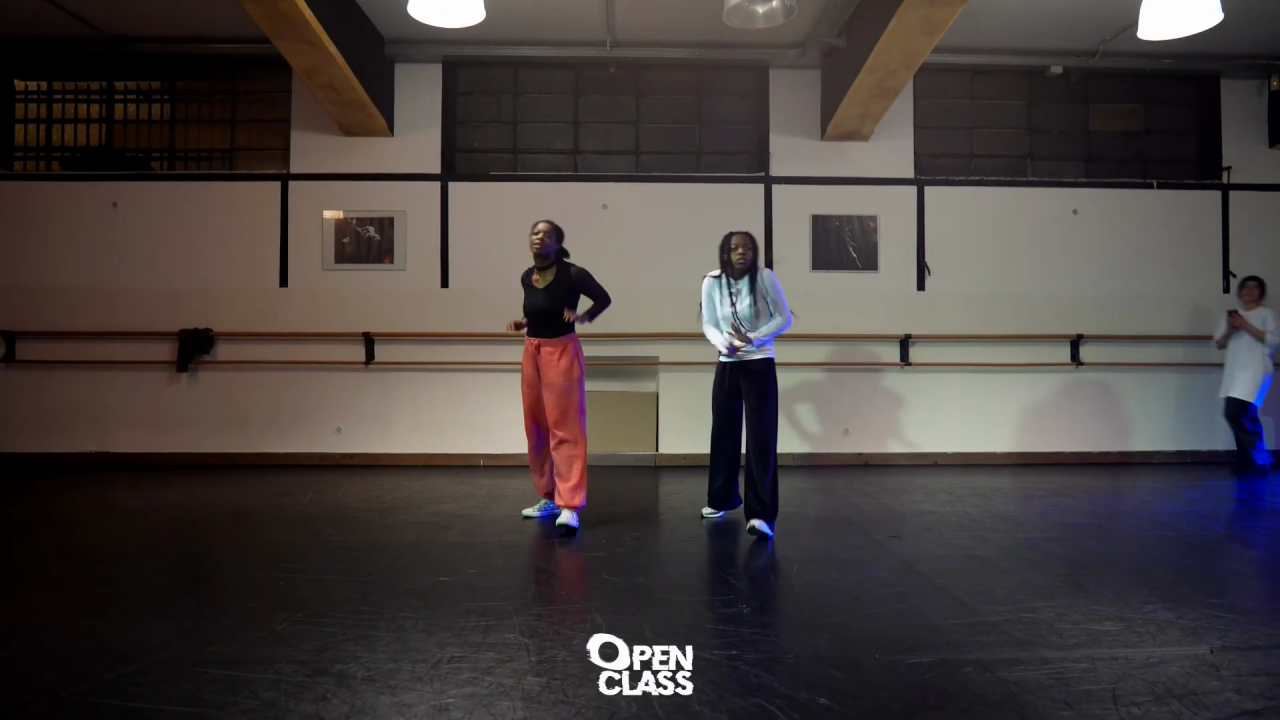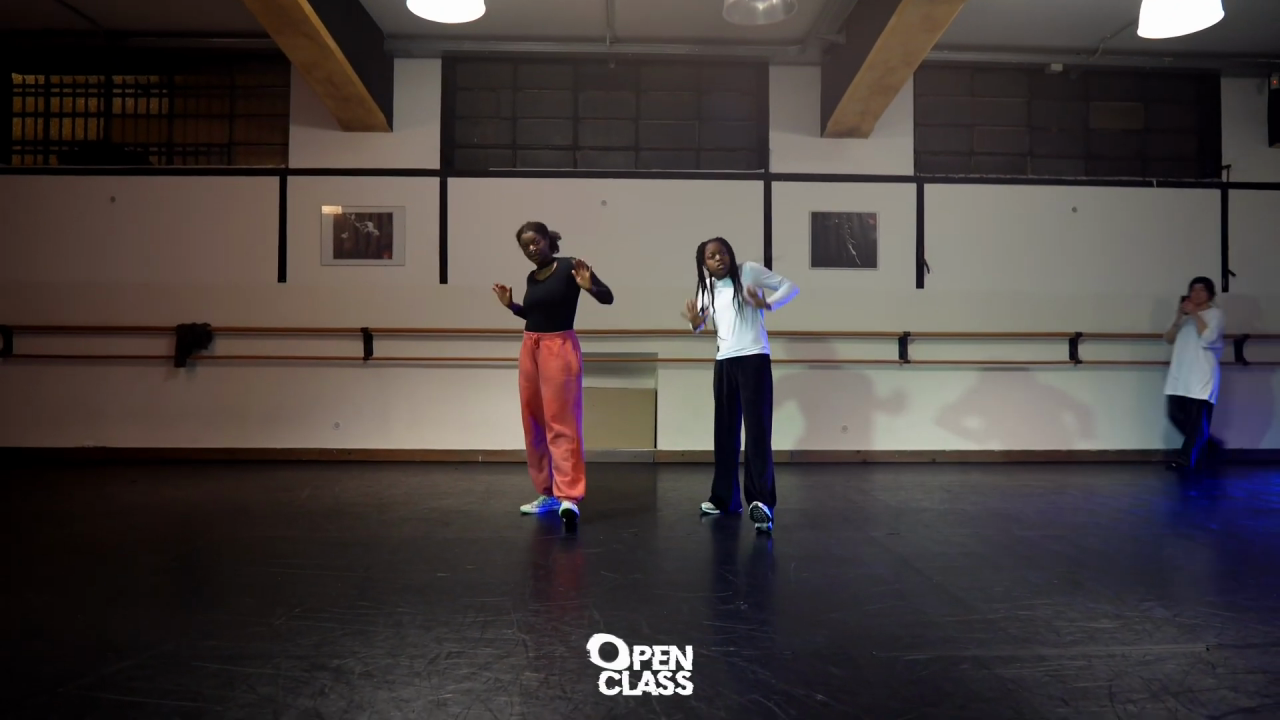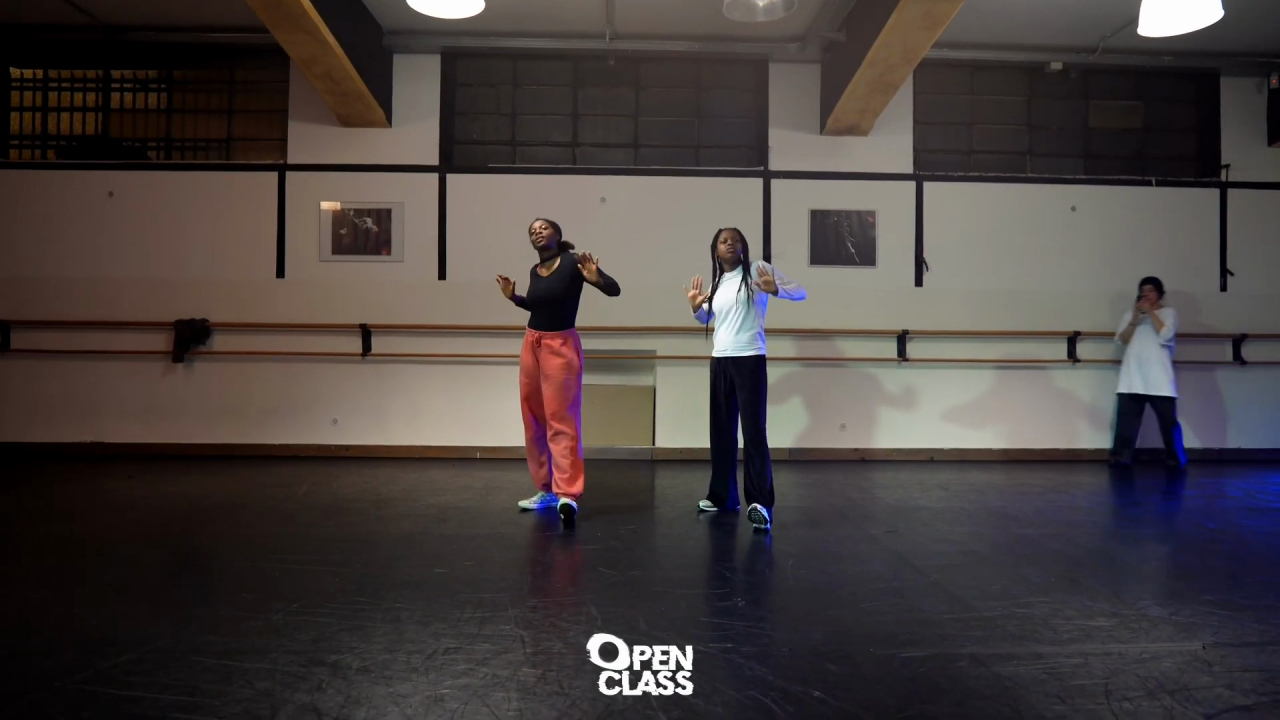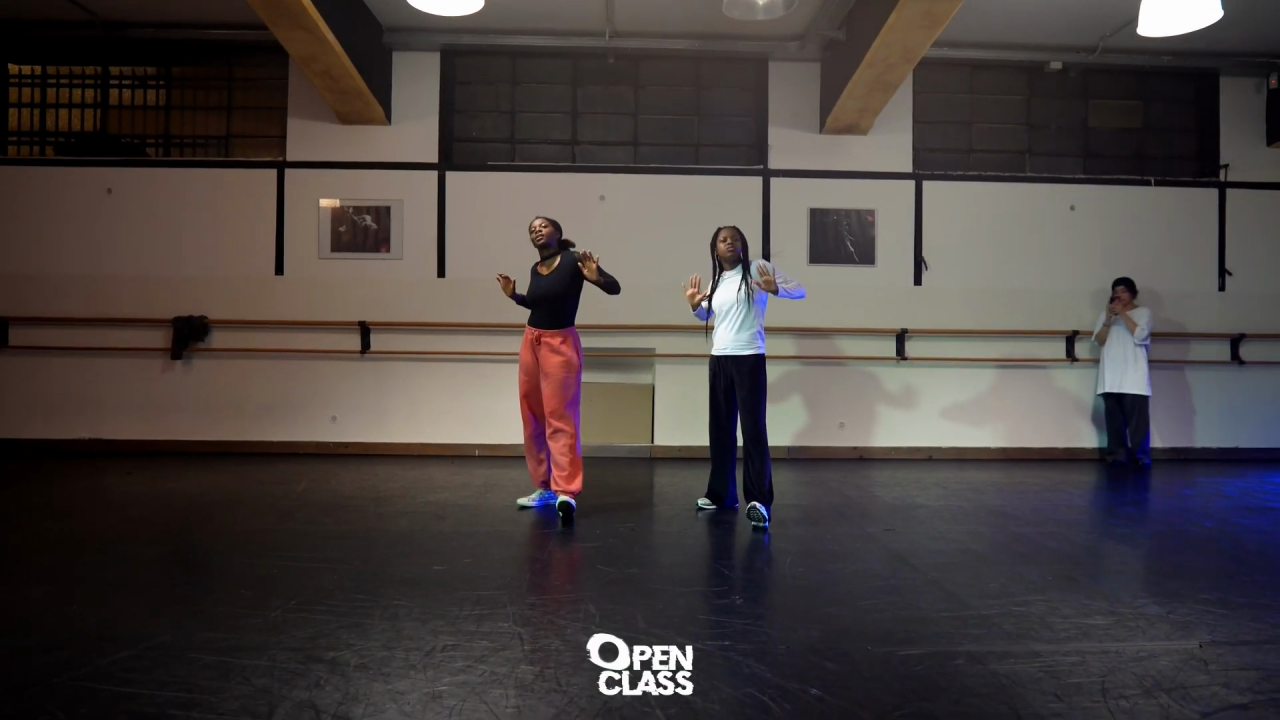
dt=0.5s
person 1, frame 1
left shoulder: (573, 274)
right shoulder: (527, 277)
left elbow: (604, 300)
left wrist: (583, 317)
right wrist: (522, 323)
left hip: (563, 353)
right hip: (532, 354)
left knee: (564, 429)
right knee: (537, 429)
left ankle: (570, 505)
right ankle: (548, 497)
person 1, frame 2
left shoulder: (570, 267)
right shoulder: (532, 277)
left elbow: (608, 298)
left wrist: (589, 287)
right wrist: (510, 305)
left hip: (560, 348)
right hip: (529, 349)
left knee: (561, 423)
right knee: (534, 423)
left ankle: (568, 497)
right ankle: (547, 492)
person 1, frame 3
left shoulder: (573, 264)
right shoulder: (535, 271)
left elbow: (615, 290)
left wrist: (595, 279)
right wrist: (512, 296)
left hip: (561, 346)
right hip: (531, 345)
left knee: (561, 420)
right knee: (534, 420)
left ankle: (567, 493)
right ankle: (546, 489)
person 1, frame 4
left shoulder: (574, 260)
right shoulder: (535, 269)
left elbow: (615, 288)
left wrist: (595, 278)
right wrist: (513, 295)
left hip: (560, 344)
right hip: (531, 343)
left knee: (560, 418)
right knee: (533, 417)
left ankle: (566, 491)
right ankle: (544, 486)
person 2, frame 1
left shoulder: (765, 278)
right shoulder: (712, 283)
left elbow: (785, 319)
right elbow: (709, 325)
left wrist: (751, 339)
right wrist: (724, 346)
left hip: (760, 366)
right hip: (727, 366)
left knee: (760, 438)
right knee: (723, 434)
left ankle: (762, 515)
right ankle: (722, 499)
person 2, frame 2
left shoulder: (749, 271)
right shoulder: (708, 287)
left elbow: (790, 287)
right elbow: (704, 320)
left wrist: (767, 303)
right wrist: (695, 322)
left hip: (753, 359)
right hip: (724, 363)
left knee: (757, 429)
right knee: (724, 431)
left ankle: (762, 501)
right ankle: (724, 497)
person 2, frame 3
left shoulder: (758, 269)
right shoulder: (716, 282)
left elbow: (800, 292)
right elbow: (707, 319)
left wrist: (776, 290)
right wrist: (696, 307)
left hip: (750, 359)
right hip: (719, 361)
left knee: (753, 429)
right knee: (721, 429)
left ankle: (761, 502)
right ankle: (722, 495)
person 2, frame 4
left shoulder: (758, 268)
right shoulder: (716, 280)
left elbow: (800, 291)
right elbow: (707, 315)
left wrist: (776, 289)
right wrist: (695, 306)
left hip: (750, 358)
right hip: (719, 359)
left knee: (753, 427)
right knee: (721, 427)
left ankle: (759, 499)
right ankle: (722, 493)
person 3, frame 1
right shoulder: (1231, 316)
right elbow: (1219, 344)
left wrist: (1246, 326)
right wrist: (1228, 331)
left hip: (1254, 374)
right hip: (1234, 374)
left knee: (1234, 413)
right knee: (1246, 417)
left ankle: (1258, 458)
right ankle: (1250, 460)
person 3, frame 2
left shoulder: (1215, 313)
right shoulder: (1183, 314)
left elbow: (1209, 338)
right elbow: (1169, 339)
left wrist: (1195, 314)
right wrist: (1178, 319)
left hip: (1202, 374)
right hip: (1180, 374)
left knee: (1197, 419)
right knee: (1176, 414)
left ankle: (1188, 459)
right ankle: (1207, 445)
person 3, frame 3
left shoulder: (1169, 313)
right shoulder: (1131, 314)
left elbow: (1166, 336)
right elbow: (1122, 340)
left wrist: (1151, 313)
right wrist: (1134, 319)
left hip: (1158, 376)
right hip: (1132, 375)
left knee: (1167, 418)
right knee: (1126, 416)
left ankle: (1176, 458)
right ankle: (1121, 456)
person 3, frame 4
left shoulder: (1143, 312)
right shoulder: (1106, 314)
left elbow: (1140, 335)
right elbow: (1099, 341)
left wrist: (1123, 314)
right wrist: (1108, 320)
left hip: (1134, 375)
right hip: (1111, 375)
left knee: (1136, 415)
right knee: (1114, 416)
left ankle: (1140, 455)
right ankle: (1117, 454)
